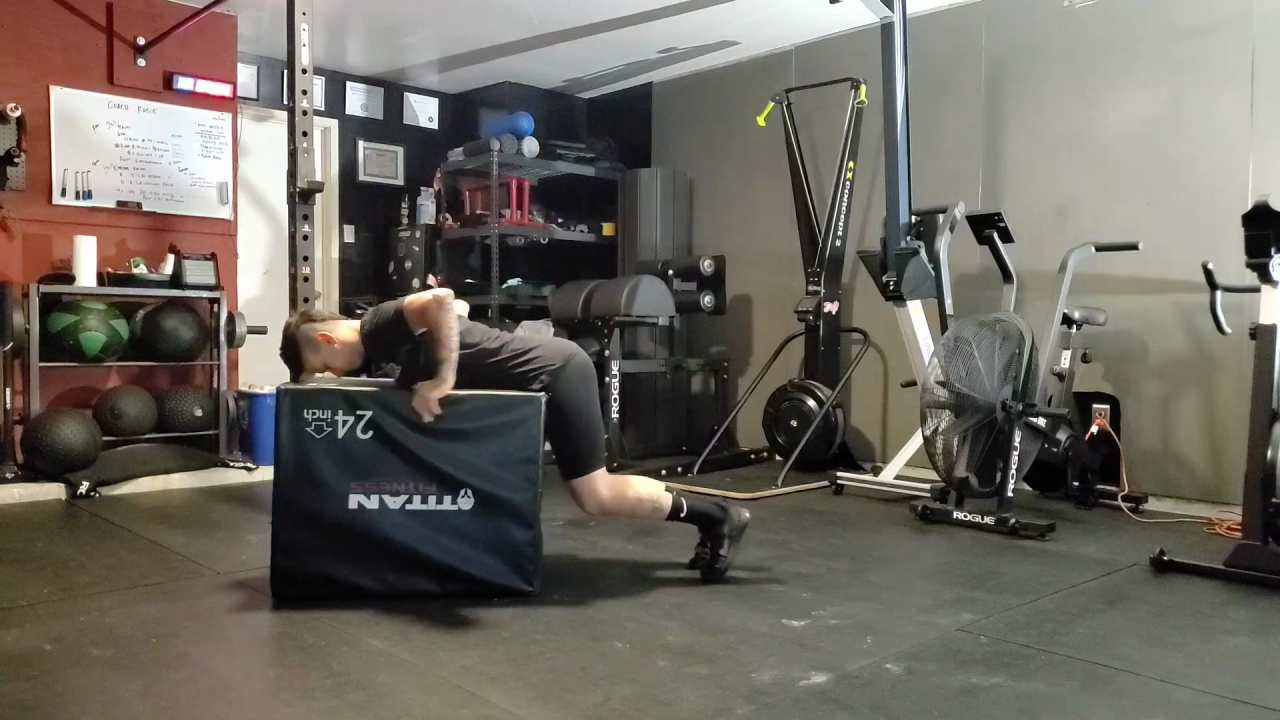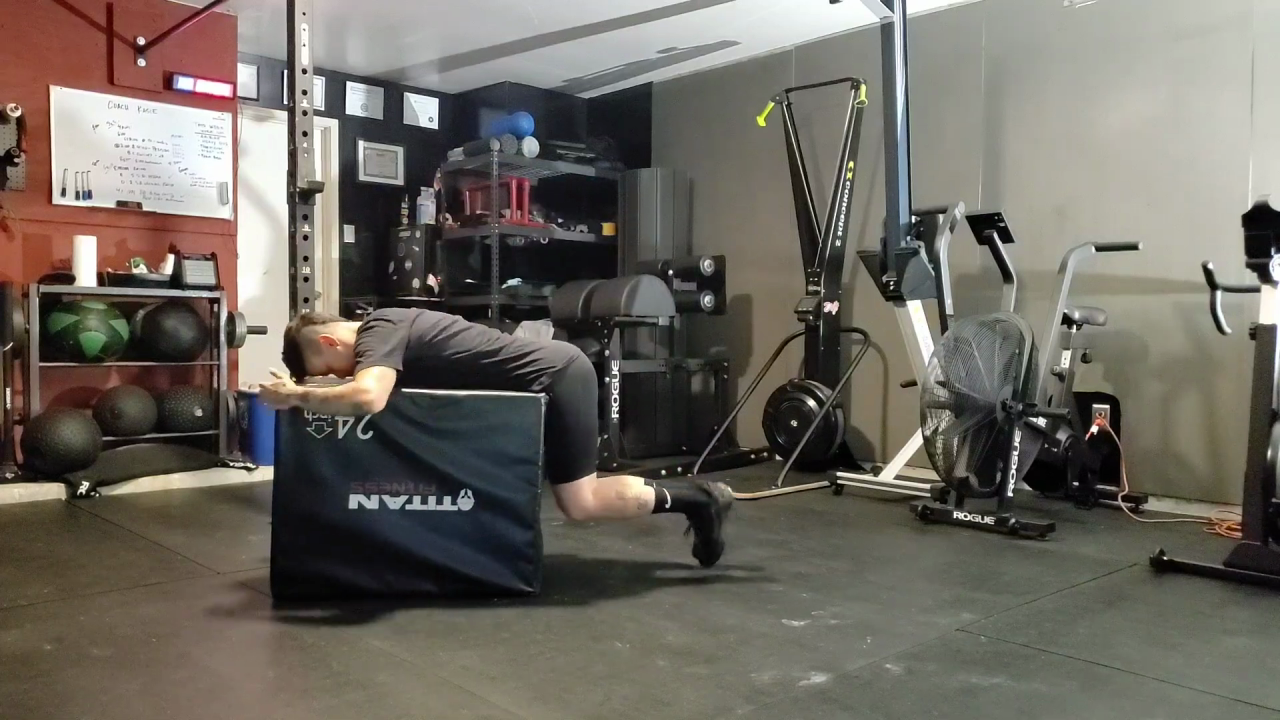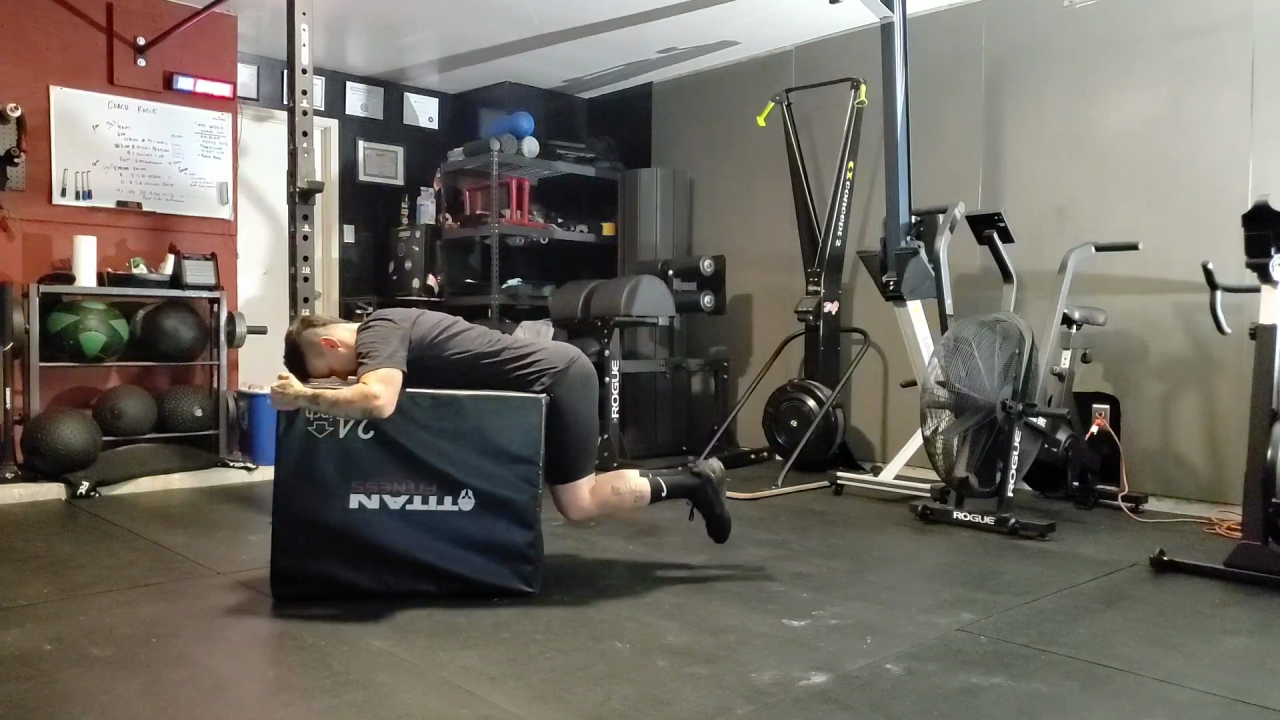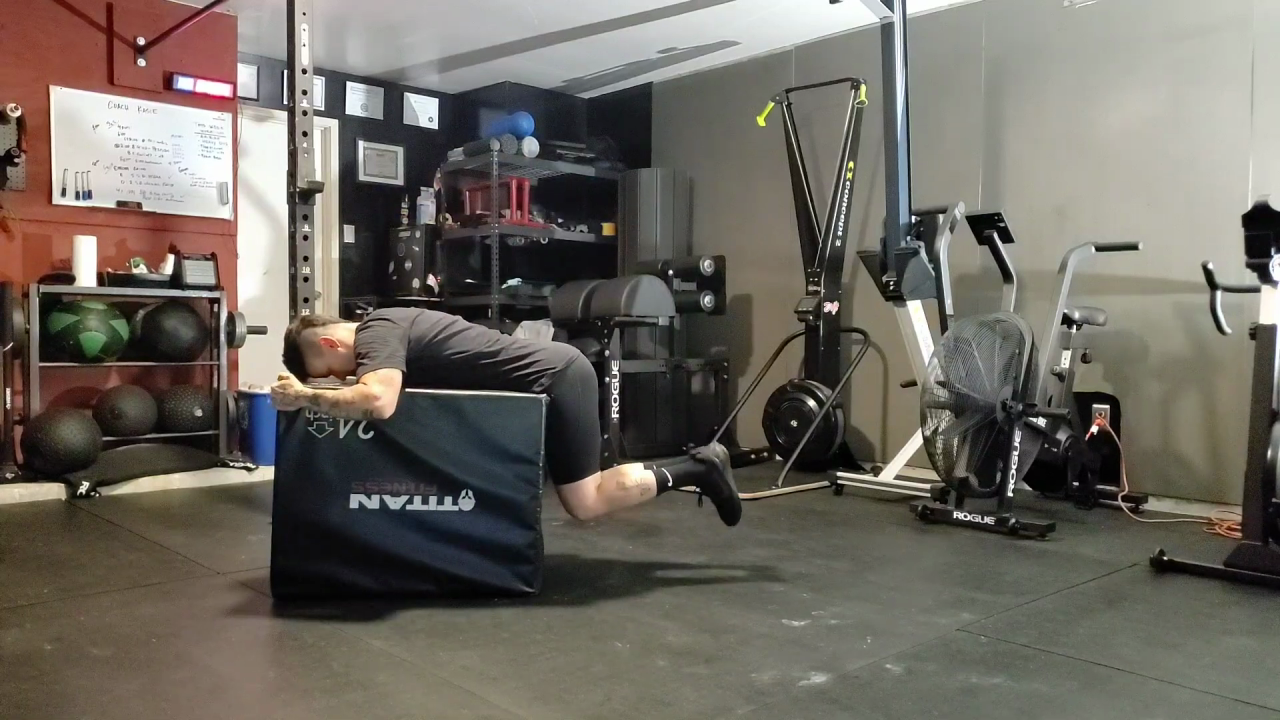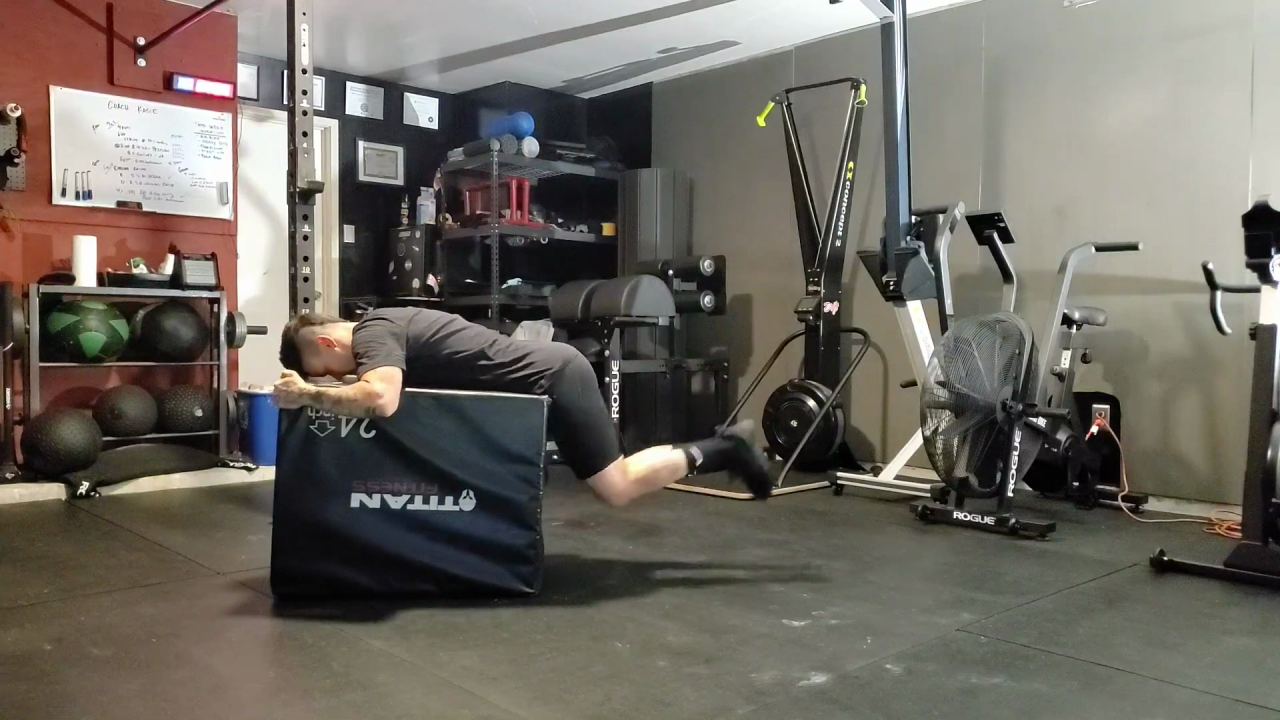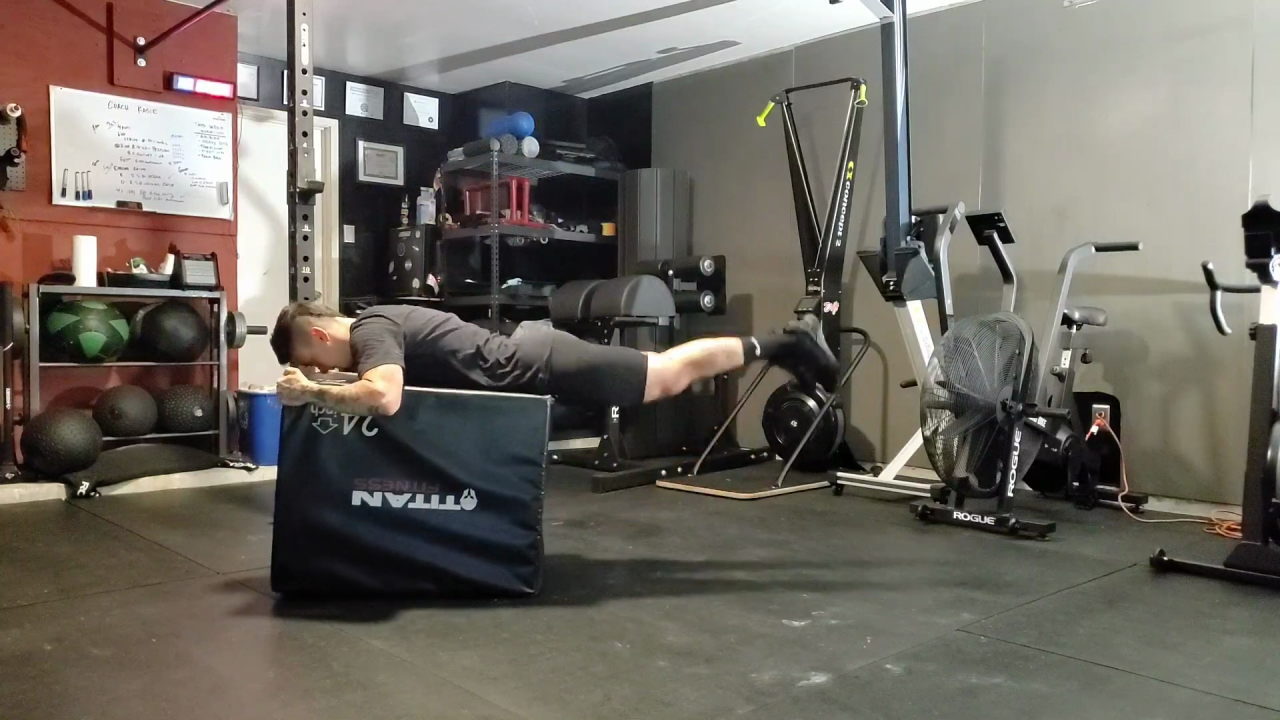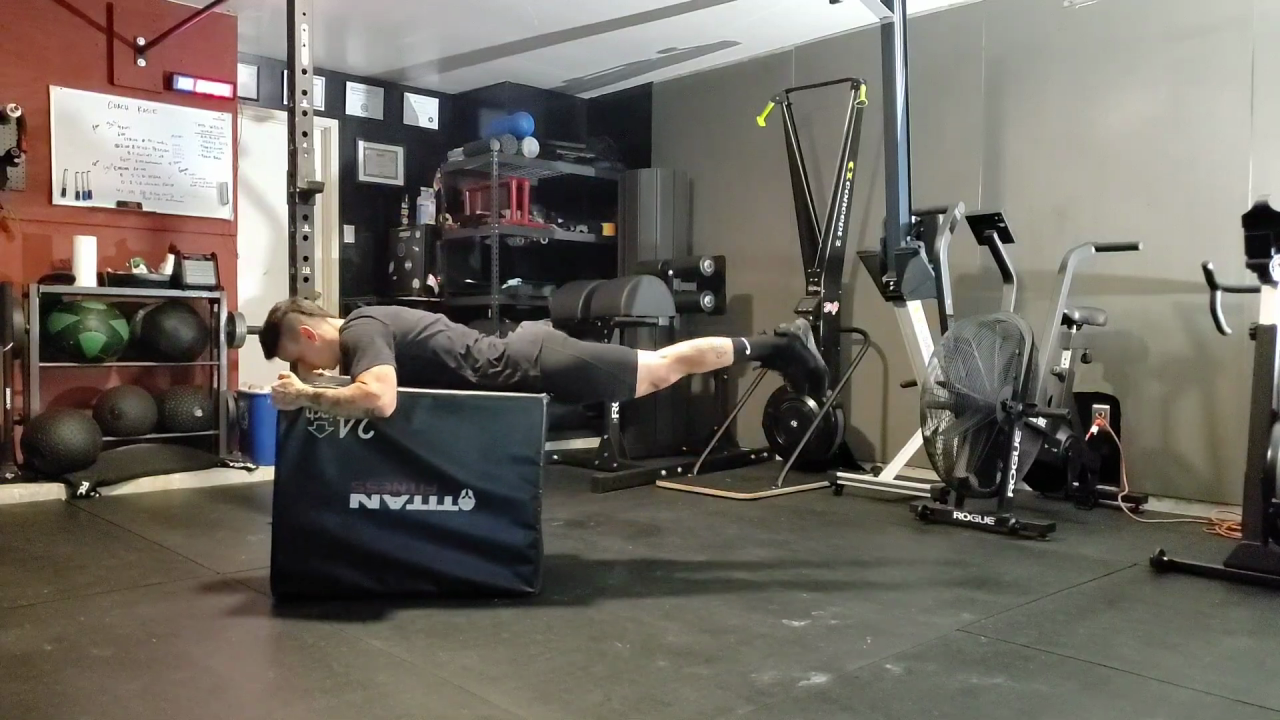
dt=0.4s
person 1, frame 1
left shoulder: (381, 325)
right shoulder: (383, 345)
left elbow: (441, 300)
left wrist: (442, 380)
left hip: (555, 374)
right hip: (550, 373)
left knee: (594, 496)
right knee: (593, 487)
left ankle: (718, 517)
right ankle: (711, 517)
person 1, frame 2
left shoulder: (376, 331)
right shoulder: (385, 330)
left elbow: (368, 398)
left wrist: (297, 396)
left hip: (556, 377)
right hip: (554, 372)
left knee: (579, 502)
right knee: (579, 492)
left ankle: (700, 499)
right ankle: (694, 496)
person 1, frame 3
left shoulder: (377, 332)
right shoulder: (387, 329)
left elbow: (379, 401)
left wrist: (304, 397)
left hip: (557, 379)
right hip: (555, 372)
left knee: (577, 503)
right knee: (579, 491)
left ankle: (693, 482)
right ankle: (690, 480)
person 1, frame 4
left shoulder: (375, 332)
right shoulder: (387, 328)
left elbow: (379, 402)
right elbow: (385, 389)
left wrist: (304, 397)
right wrist: (317, 392)
left hip: (555, 379)
right hip: (553, 374)
left knee: (584, 503)
right knee: (584, 490)
left ankle: (696, 469)
right ankle: (694, 467)
person 1, frame 5
left shoulder: (373, 334)
right shoulder: (380, 327)
left elbow: (382, 400)
right elbow: (383, 391)
left wrist: (309, 394)
right wrist: (317, 393)
left hip: (549, 377)
right hip: (541, 371)
left knee: (618, 488)
right knee: (615, 479)
left ankle: (723, 447)
right ankle: (719, 446)
person 1, frame 6
left shoulder: (370, 331)
right shoulder: (378, 327)
left elbow: (384, 398)
right elbow: (382, 386)
left wrist: (310, 393)
right wrist: (319, 384)
left hip: (543, 369)
right hip: (532, 362)
left knee: (672, 375)
right knee: (668, 373)
left ankle: (784, 343)
right ankle: (784, 344)
person 1, frame 7
left shoulder: (360, 332)
right shoulder: (367, 330)
left elbow: (380, 400)
right elbow: (380, 386)
left wrist: (305, 396)
right wrist: (312, 386)
left hip: (534, 367)
right hip: (524, 358)
left knee: (664, 368)
right knee: (660, 369)
left ankle: (775, 345)
right ankle: (777, 346)
